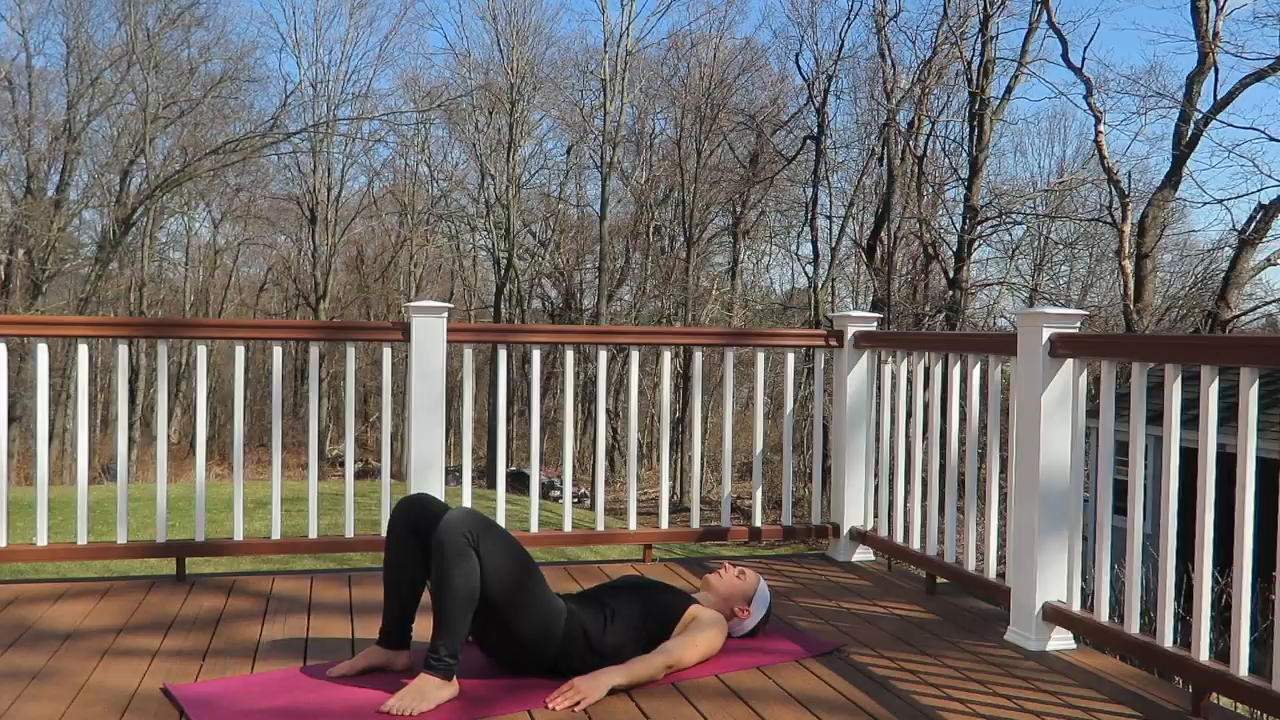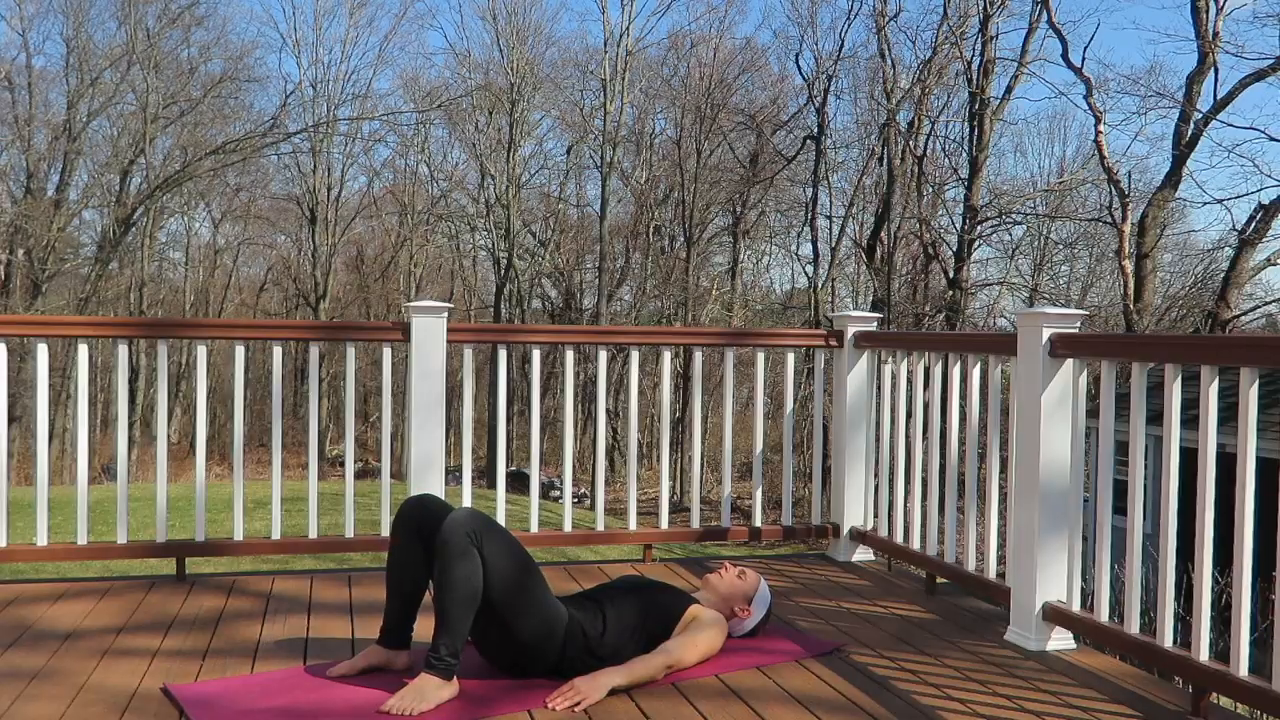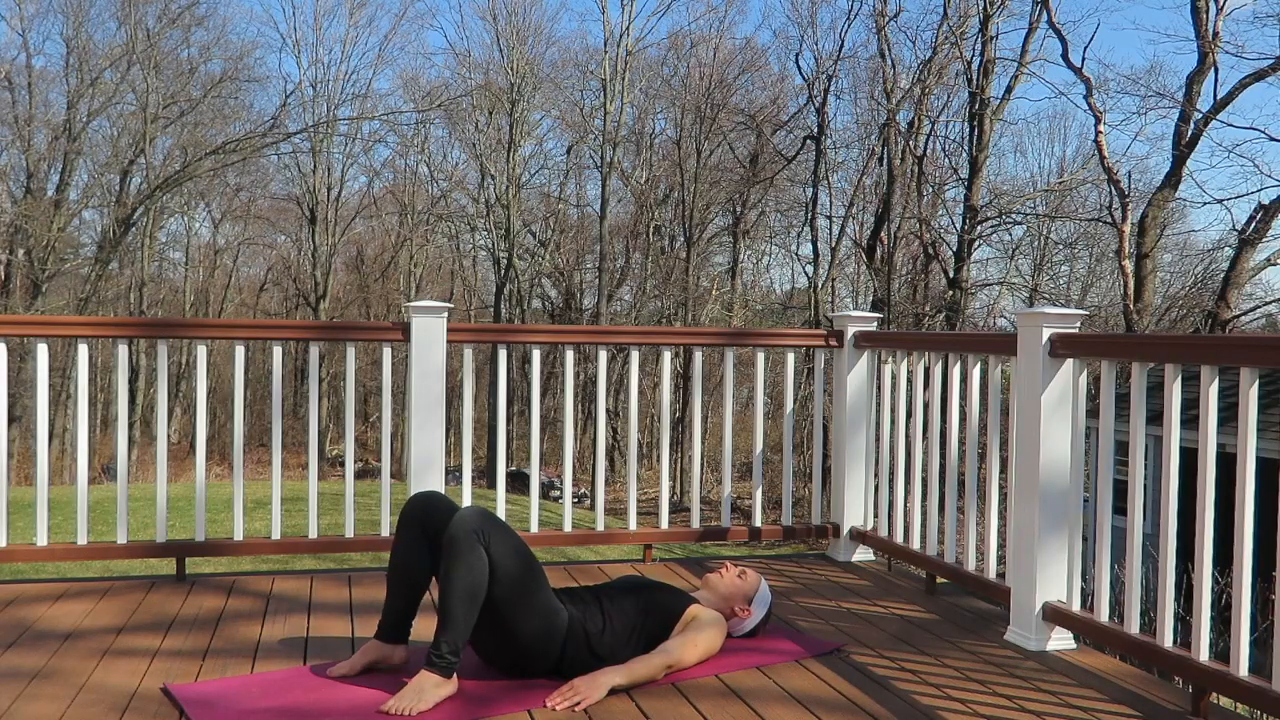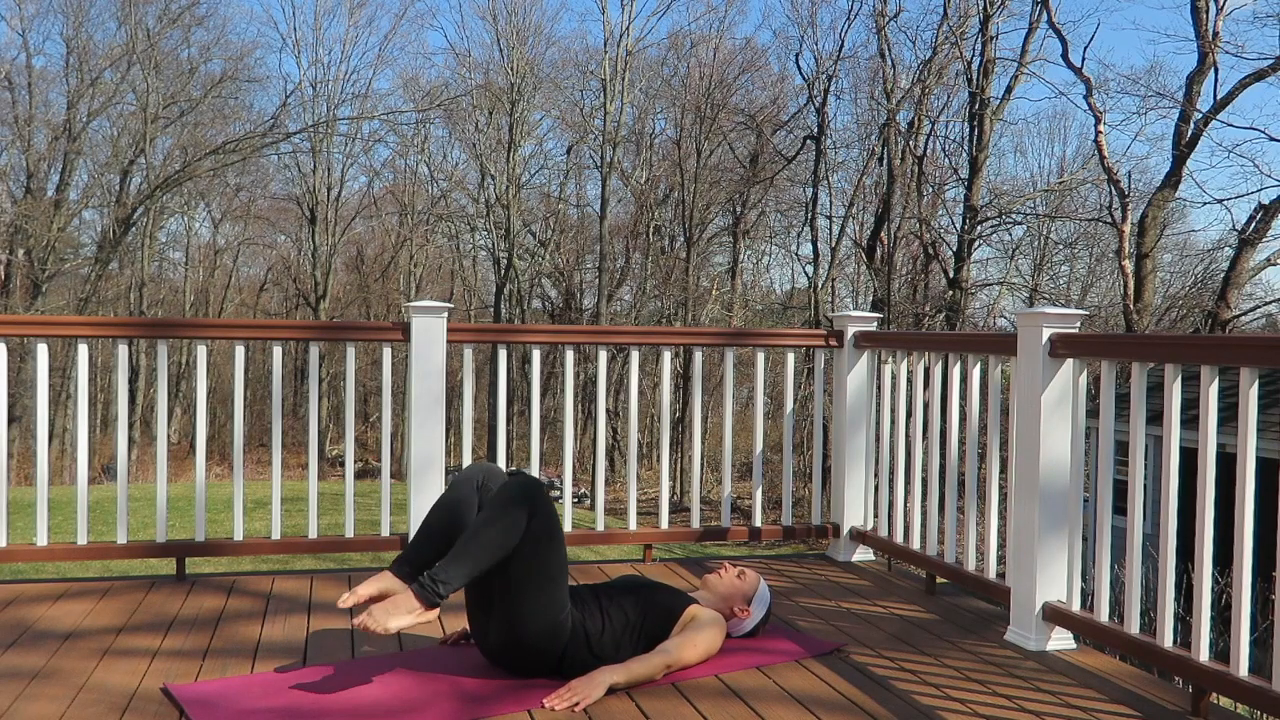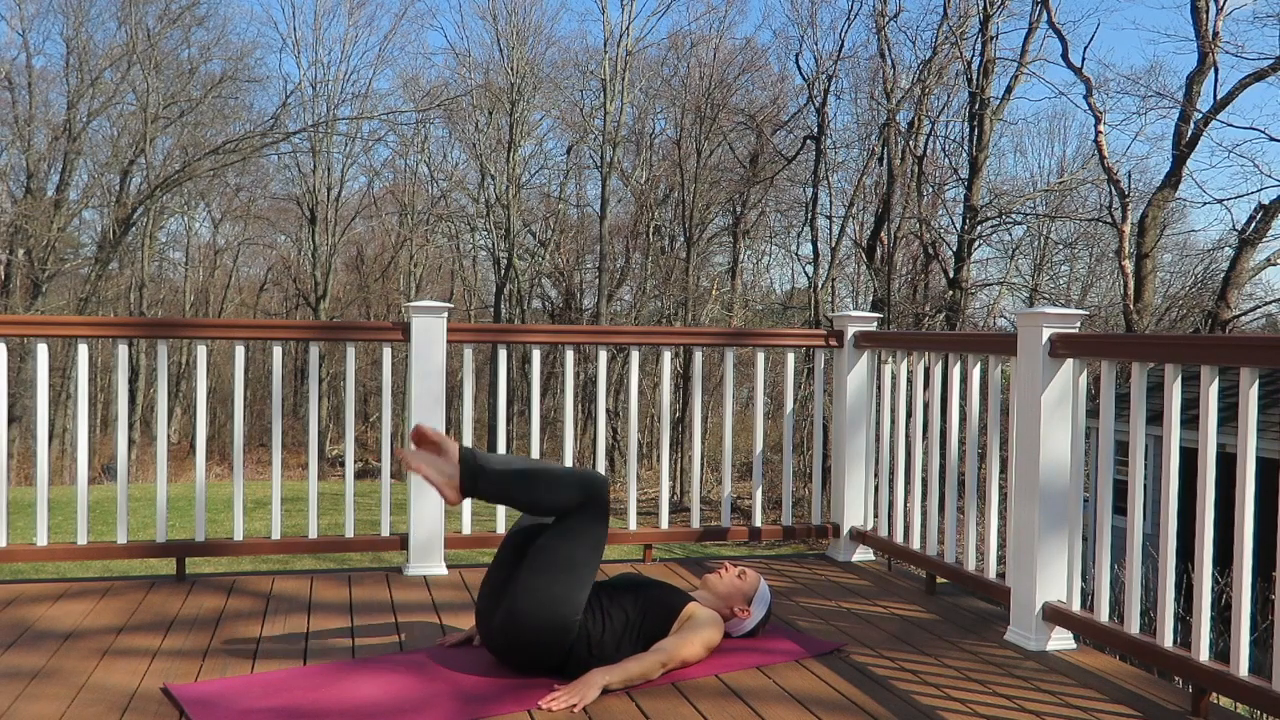
dt=0.5s
person 1, frame 1
left shoulder: (709, 625)
right shoulder: (664, 600)
left elbow: (666, 660)
left wrist: (606, 677)
right wrist: (471, 619)
left hip: (552, 640)
right hip: (534, 627)
left knee: (461, 526)
right knee: (417, 510)
left ankle: (440, 675)
right ankle: (391, 647)
person 1, frame 2
left shoulder: (710, 624)
right shoulder: (665, 601)
left elbow: (666, 660)
left wrist: (606, 677)
right wrist: (470, 618)
left hip: (552, 641)
right hip: (525, 627)
left knee: (465, 526)
right knee: (420, 510)
left ankle: (441, 675)
right ankle: (392, 645)
person 1, frame 3
left shoulder: (709, 625)
right shoulder: (658, 598)
left elbow: (665, 660)
left wrist: (607, 676)
right wrist: (469, 617)
left hip: (548, 641)
right hip: (518, 630)
left knee: (473, 524)
right knee: (427, 506)
left ankle: (440, 671)
right ankle: (390, 642)
person 1, frame 4
left shoulder: (709, 624)
right shoulder: (659, 599)
left elbow: (664, 660)
left wrist: (605, 675)
right wrist: (483, 617)
left hip: (544, 639)
right hip: (513, 628)
left knee: (525, 490)
right knee: (480, 478)
left ankle: (424, 596)
right ankle: (399, 580)
person 1, frame 5
left shoulder: (707, 624)
right shoulder: (655, 600)
left elbow: (662, 659)
left wrist: (601, 676)
right wrist: (489, 623)
left hip: (542, 632)
right hip: (518, 624)
left knee: (590, 485)
left ankle: (465, 474)
right ankle: (460, 466)
